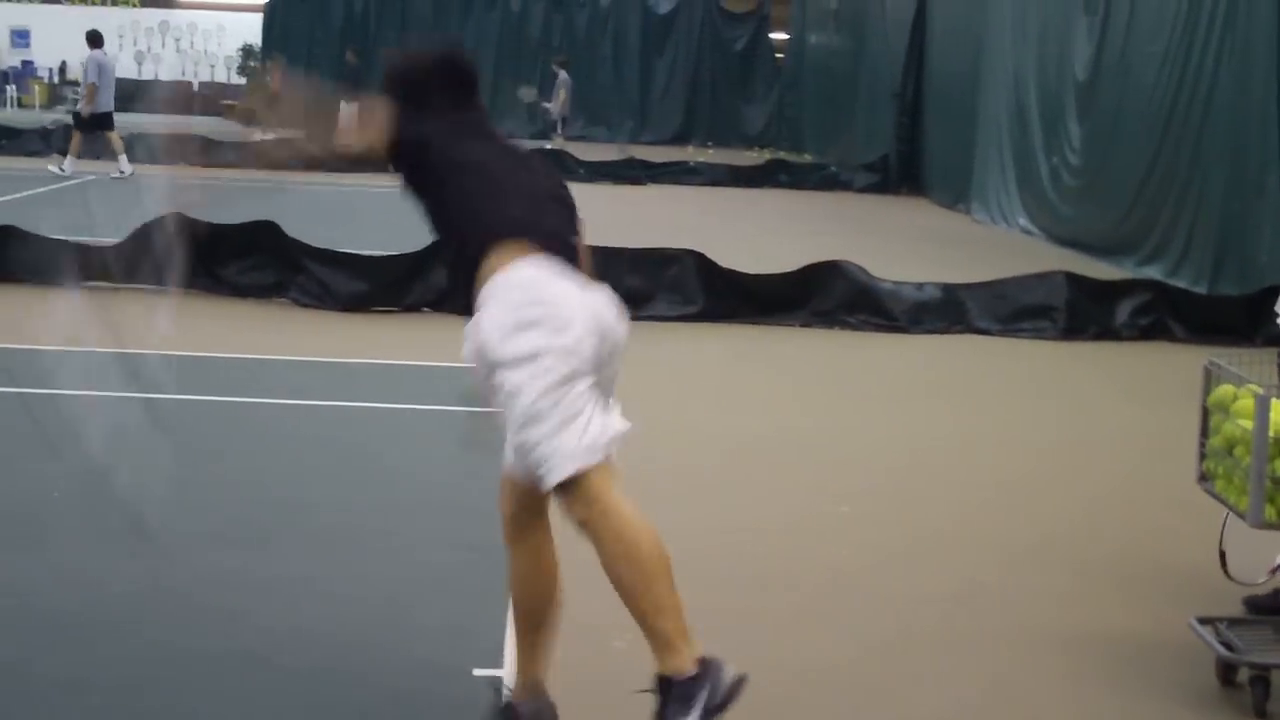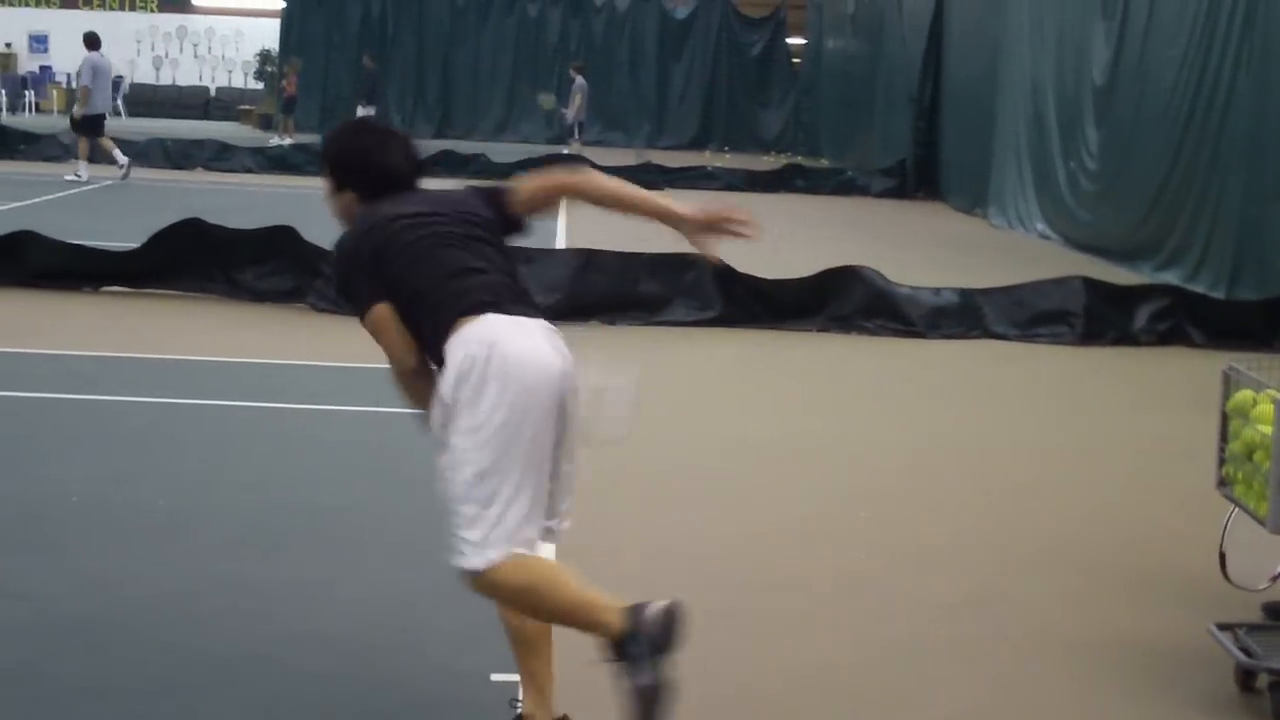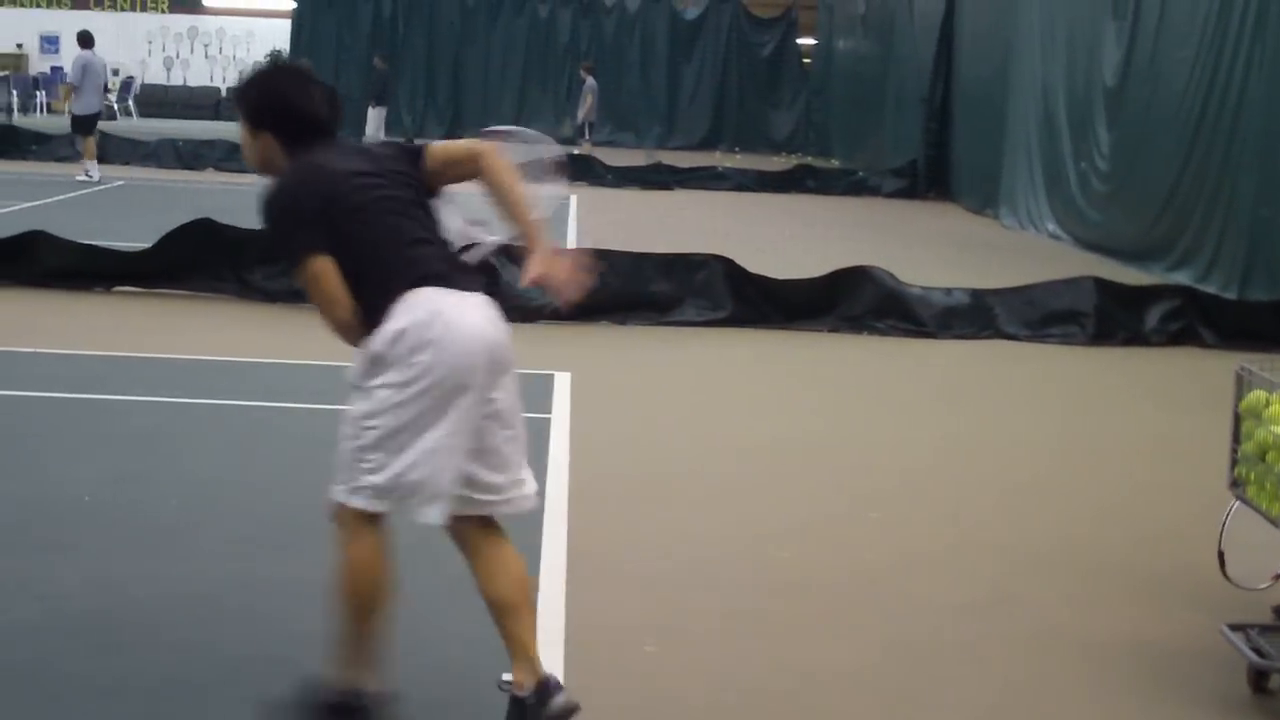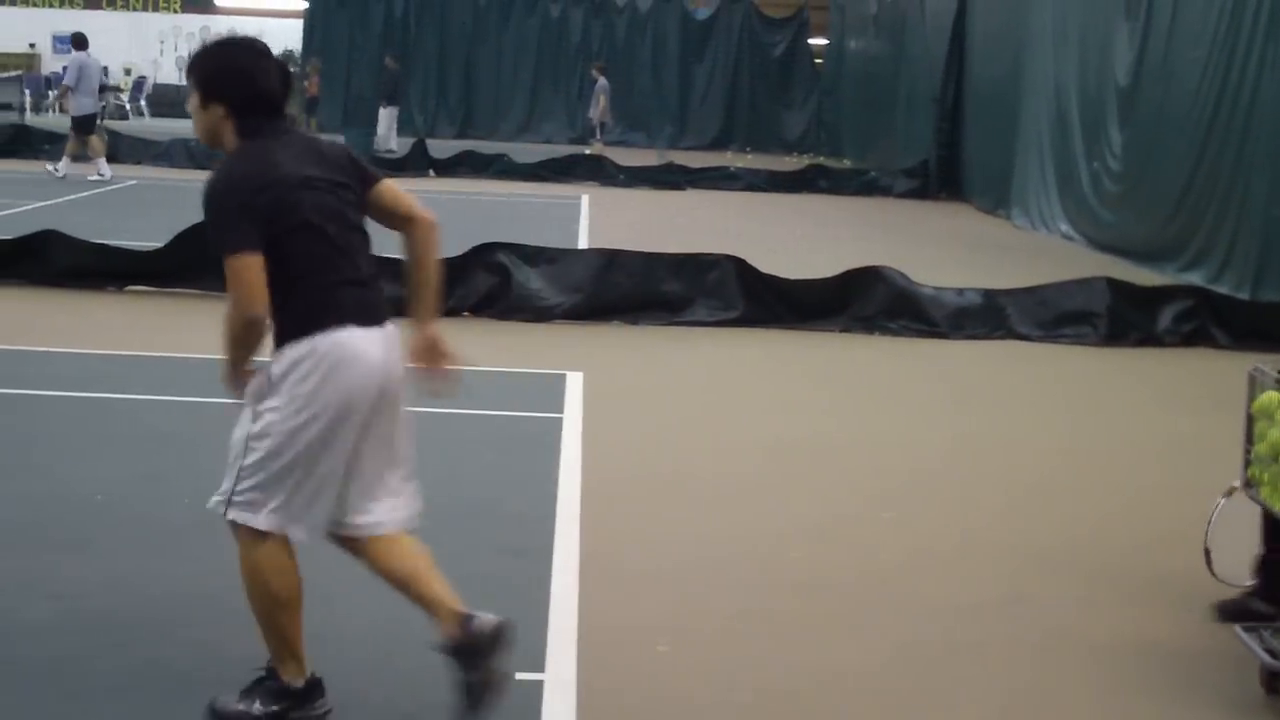
dt=0.2s
person 1, frame 1
left shoulder: (427, 136)
right shoulder: (538, 173)
left elbow: (352, 136)
left hip: (526, 308)
right hip: (573, 309)
left knee: (590, 493)
right knee: (521, 507)
person 1, frame 2
left shoulder: (355, 249)
right shoulder: (464, 202)
left elbow: (406, 359)
right elbow: (568, 180)
left wrist: (442, 420)
right wrist: (680, 216)
left hip: (491, 358)
right hip: (546, 350)
left knee: (489, 563)
right knee: (513, 545)
left ankle: (632, 628)
person 1, frame 3
left shoulder: (288, 197)
right shoulder: (384, 157)
left elbow: (343, 315)
right elbow: (484, 156)
right wrist: (538, 246)
left hip: (423, 329)
right hip: (482, 323)
left knee: (359, 509)
right knee: (473, 519)
person 1, frame 4
left shoulder: (231, 184)
right shoulder: (329, 155)
left elbow: (250, 312)
right elbow: (422, 223)
left wrist: (236, 369)
right wrist: (425, 325)
left hip: (321, 356)
right hip: (377, 346)
left knee: (256, 521)
right knee: (364, 524)
right ankle: (465, 627)
